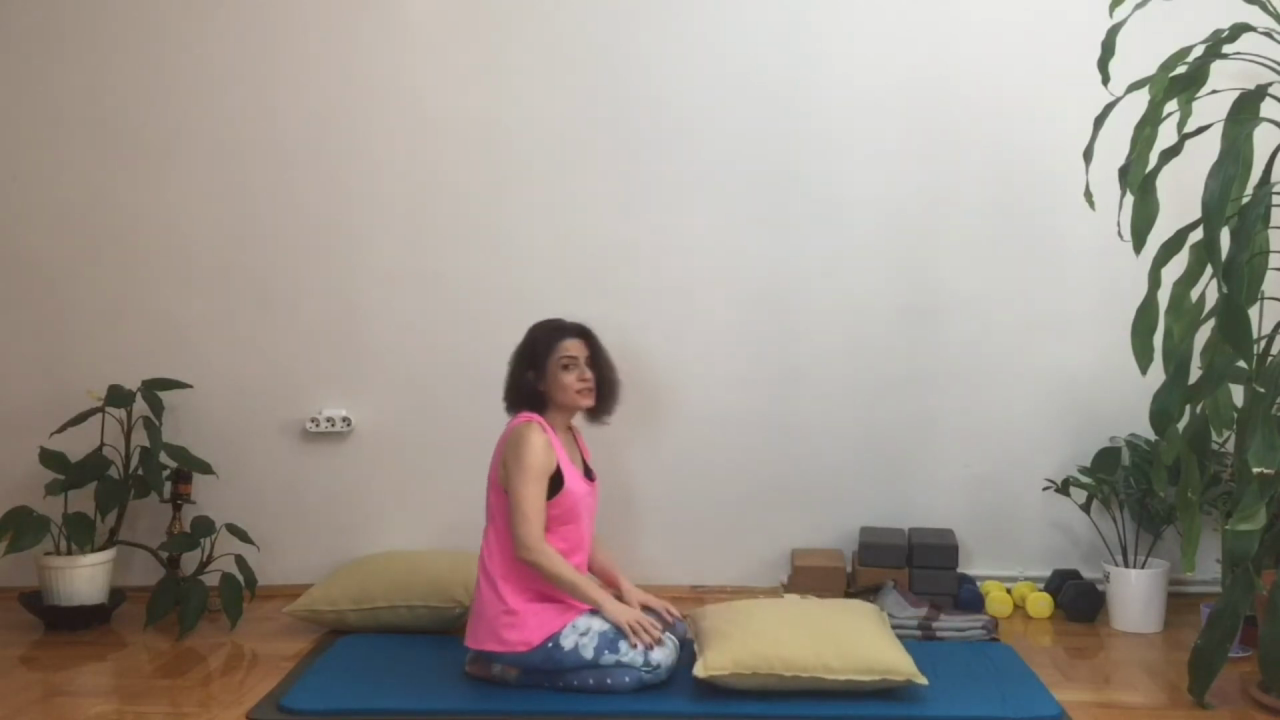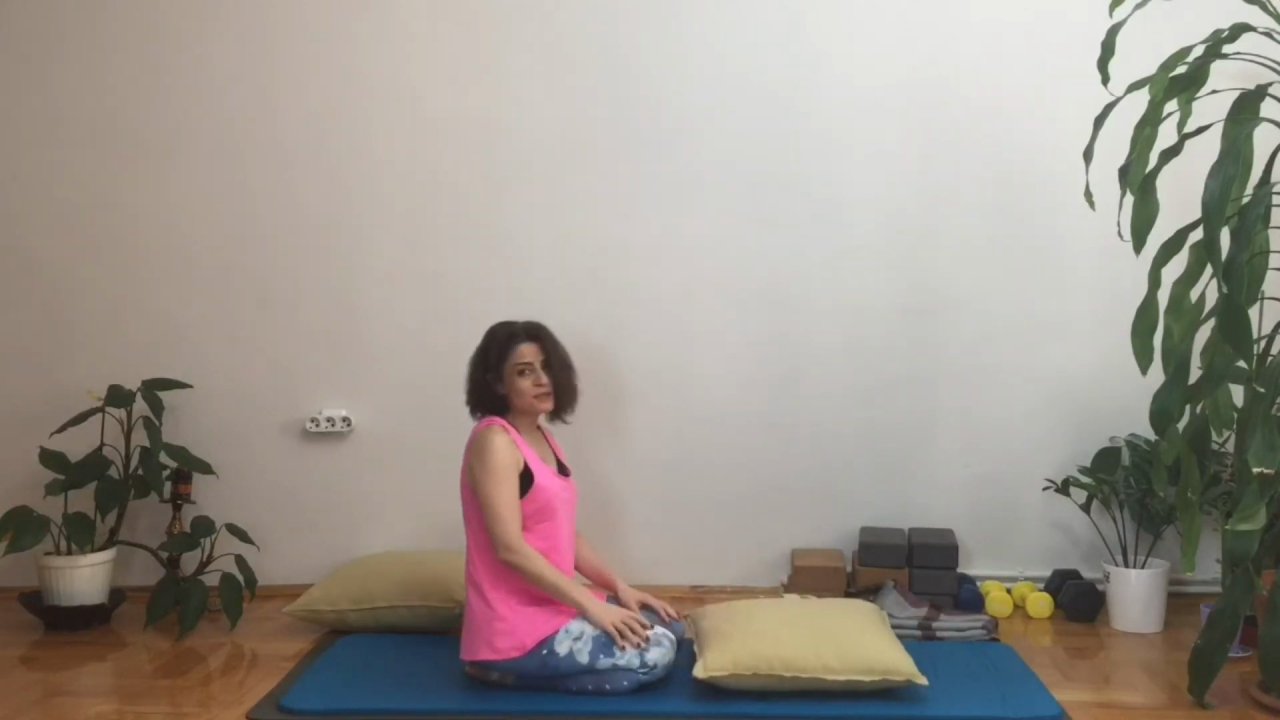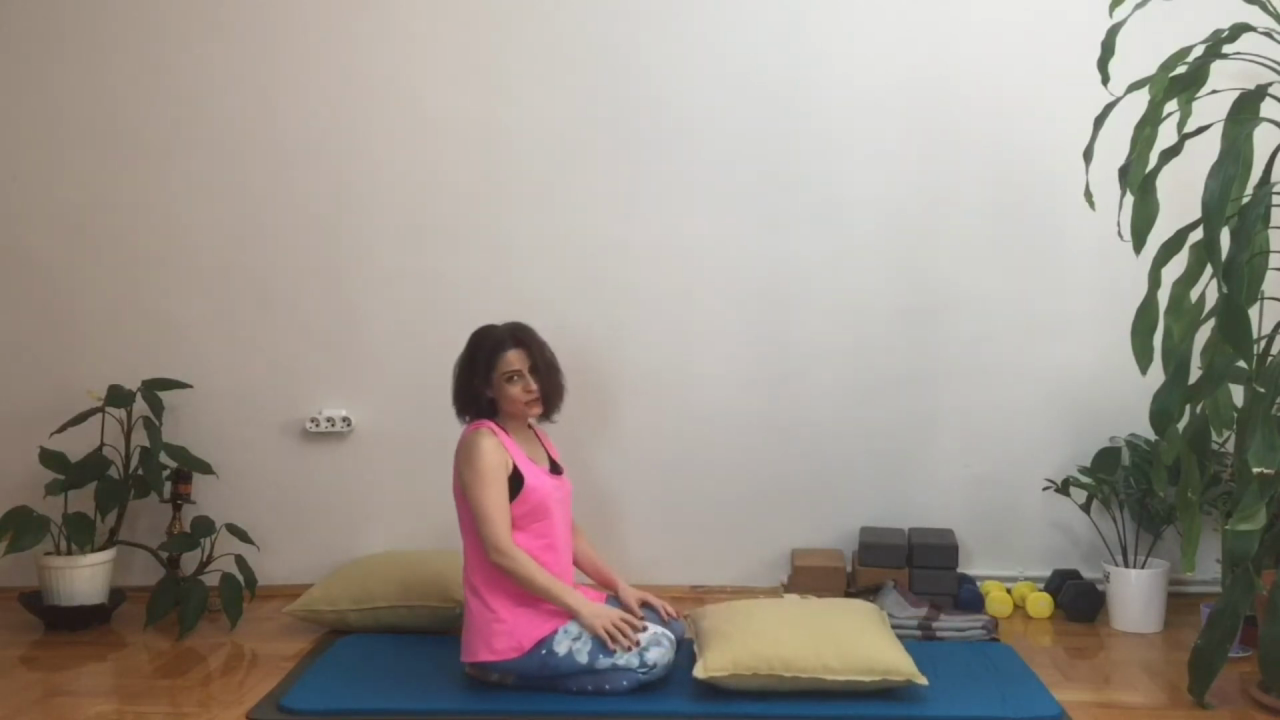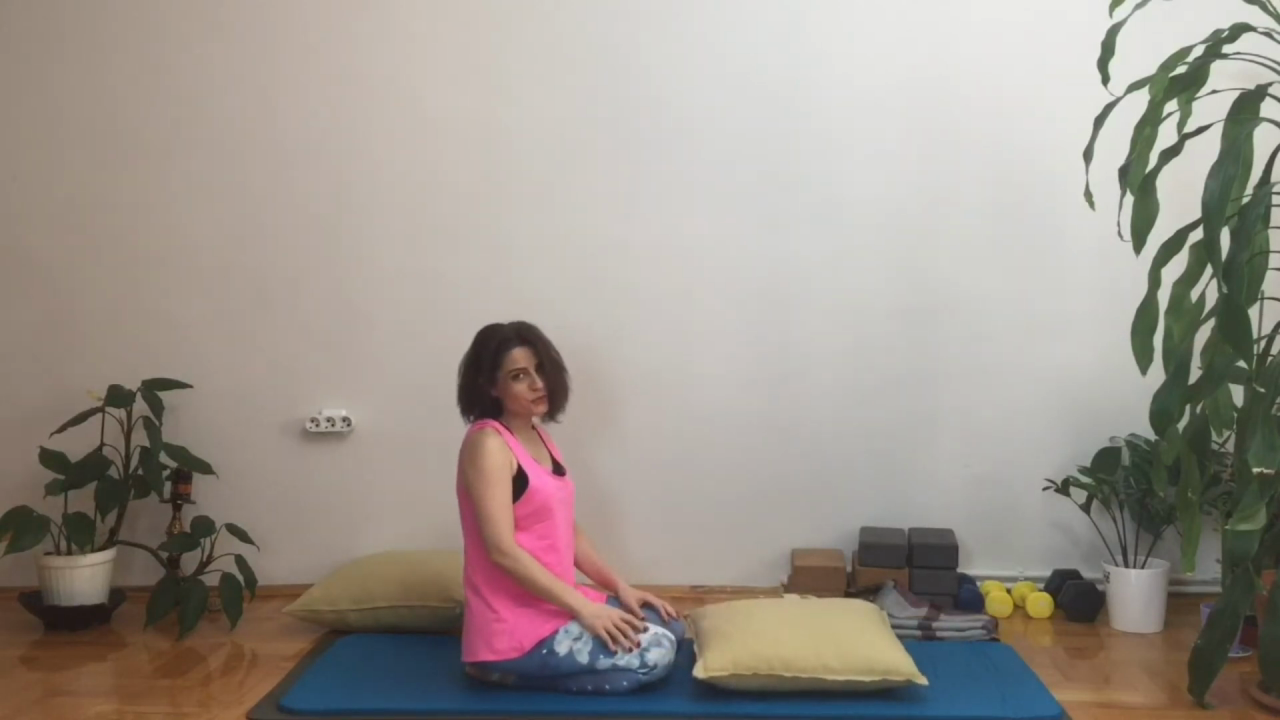
dt=0.3s
person 1, frame 1
left shoulder: (570, 437)
right shoulder: (530, 437)
right elbow: (529, 547)
left wrist: (623, 586)
right wrist: (606, 602)
left hip: (557, 600)
right hip: (521, 618)
left knee: (670, 628)
right knee: (657, 656)
left ankle: (530, 658)
right ankle: (513, 666)
person 1, frame 2
left shoulder: (541, 437)
right shoulder: (494, 440)
right elbow: (510, 547)
left wrist: (619, 587)
right wrist: (592, 605)
left hip: (550, 604)
right hip: (513, 625)
left knee: (668, 627)
right knee: (654, 652)
left ankle: (532, 661)
right ankle: (509, 668)
person 1, frame 3
left shoulder: (536, 437)
right shoulder: (482, 444)
right elbow: (500, 550)
left wrist: (619, 587)
right wrist: (583, 607)
left hip: (550, 605)
right hip: (512, 627)
left knee: (668, 626)
right knee: (652, 652)
left ankle: (538, 663)
right ankle: (509, 669)
person 1, frame 4
left shoulder: (538, 437)
right shoulder: (487, 443)
right elbow: (502, 550)
left wrist: (620, 587)
right wrist: (584, 608)
left hip: (552, 605)
right hip: (512, 628)
left knee: (668, 627)
right knee: (653, 653)
left ankle: (537, 665)
right ankle: (509, 669)
